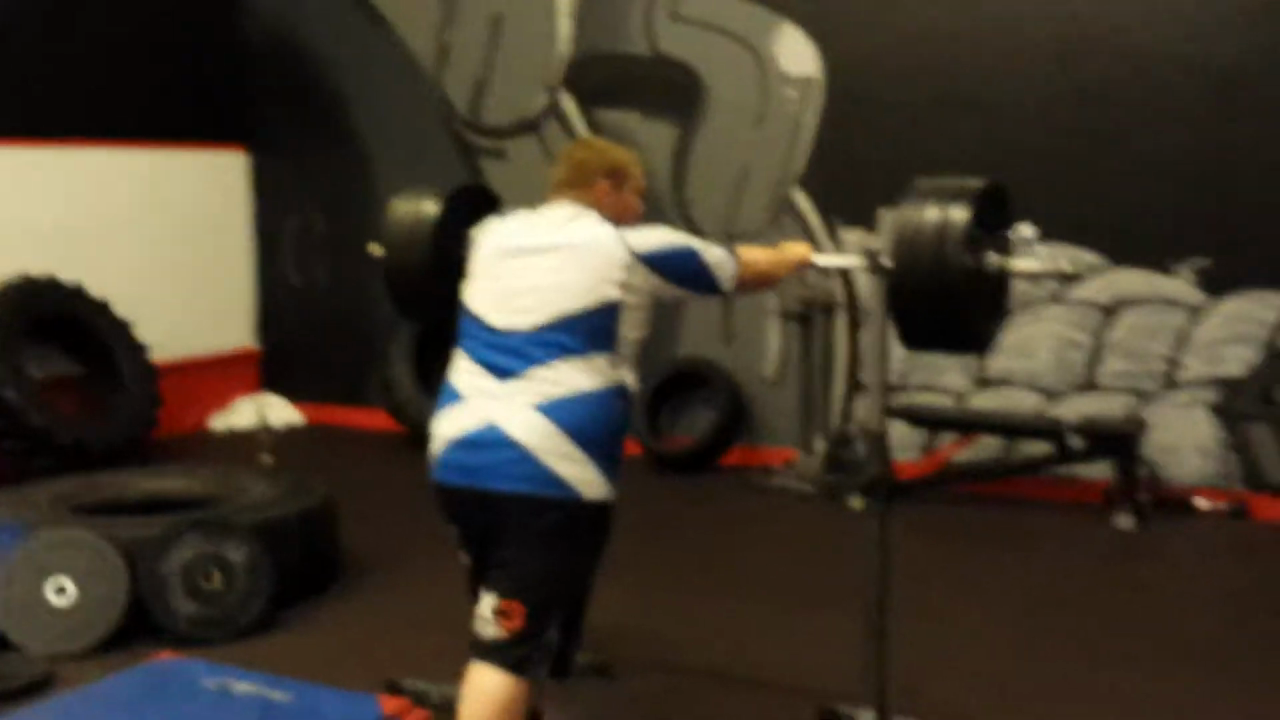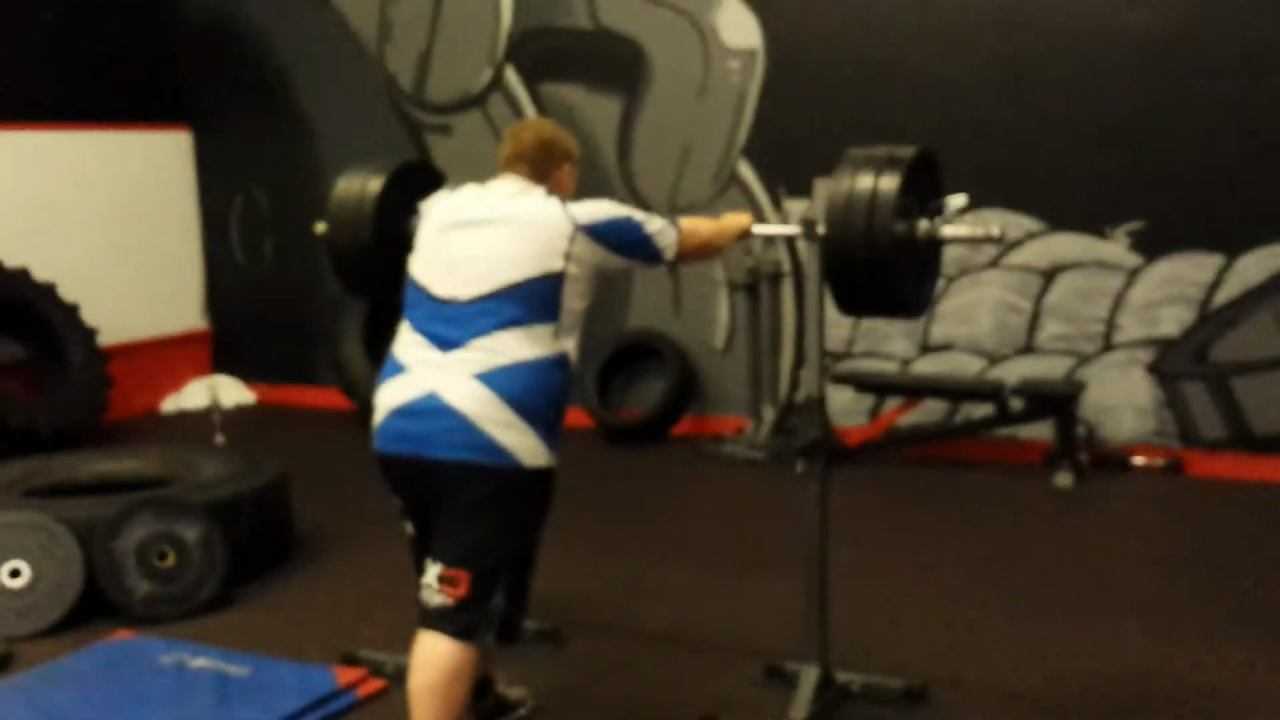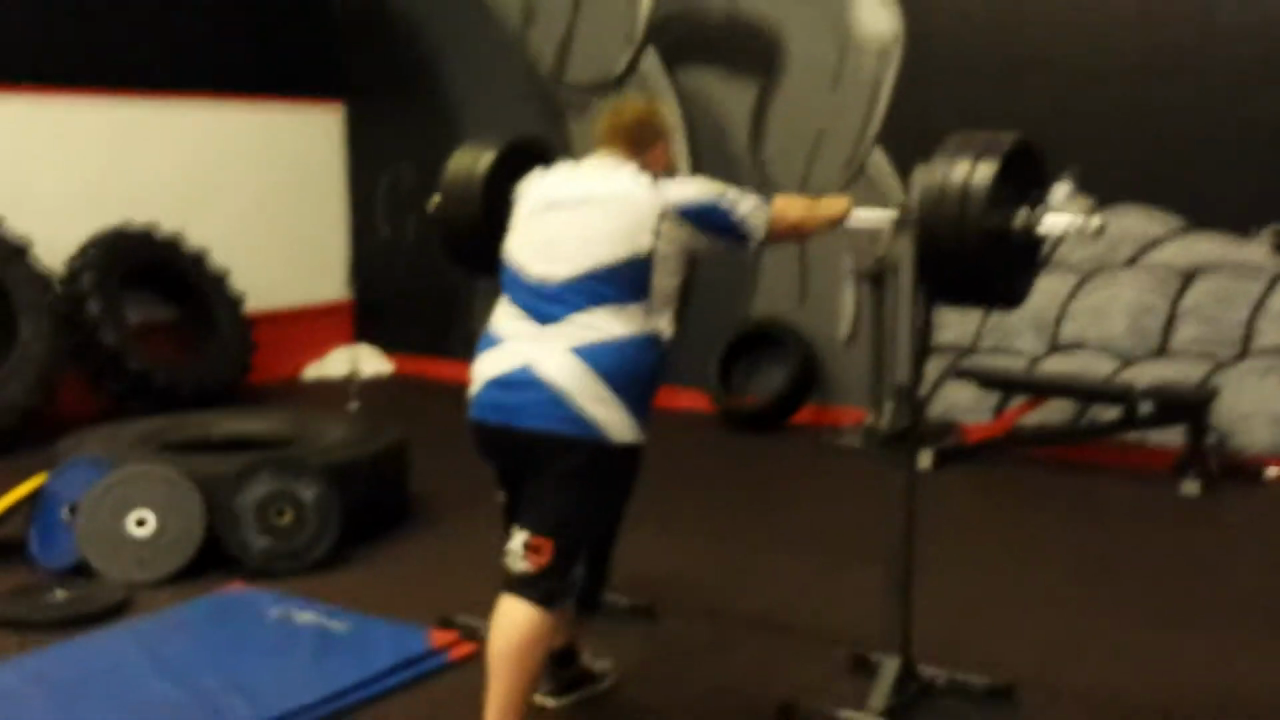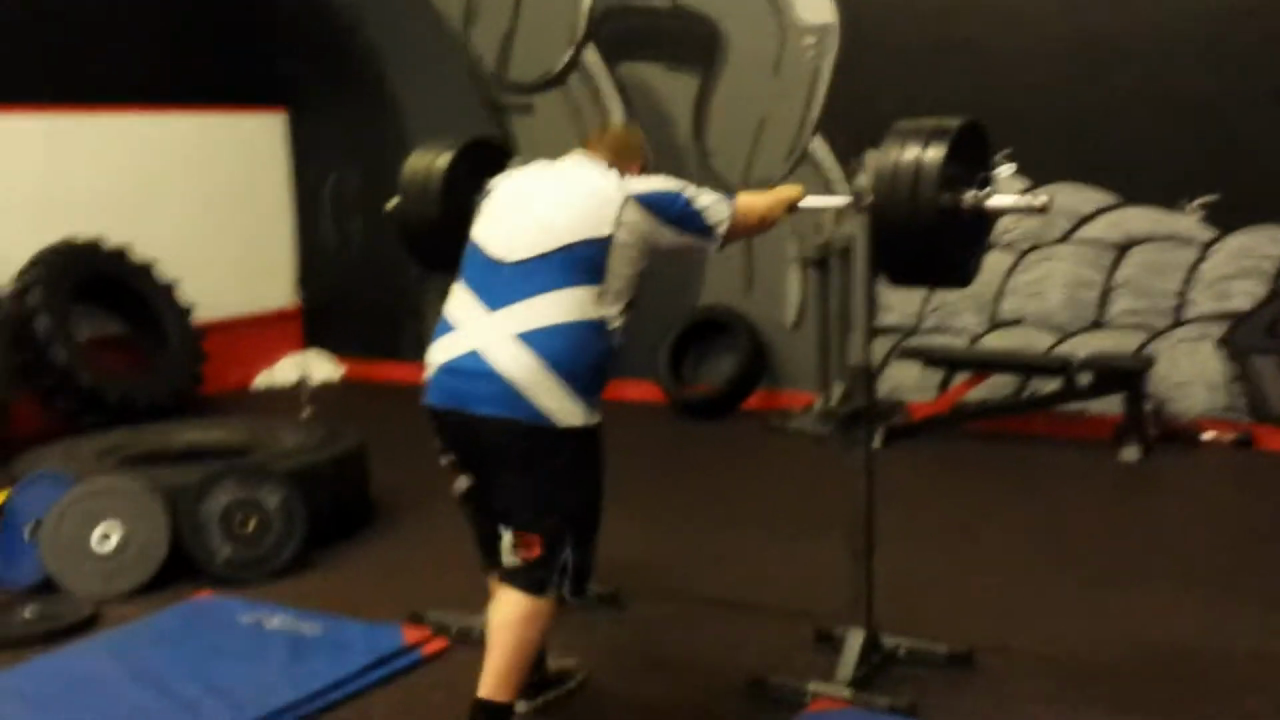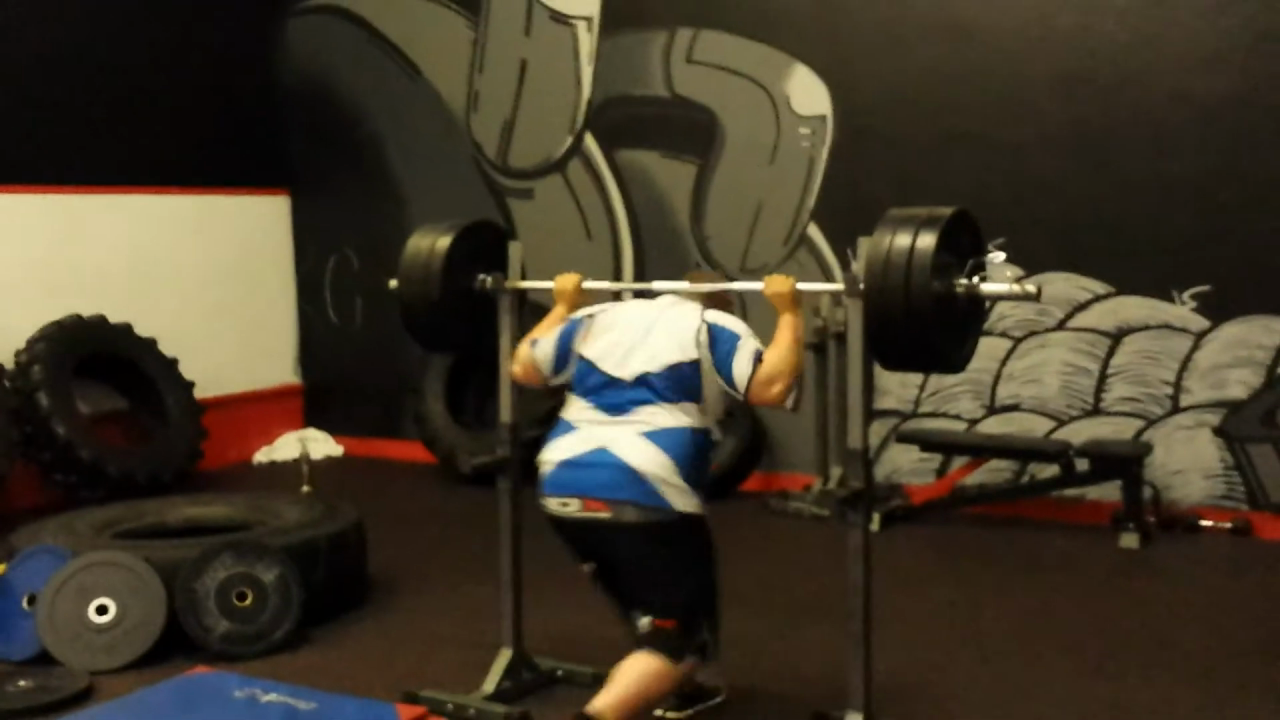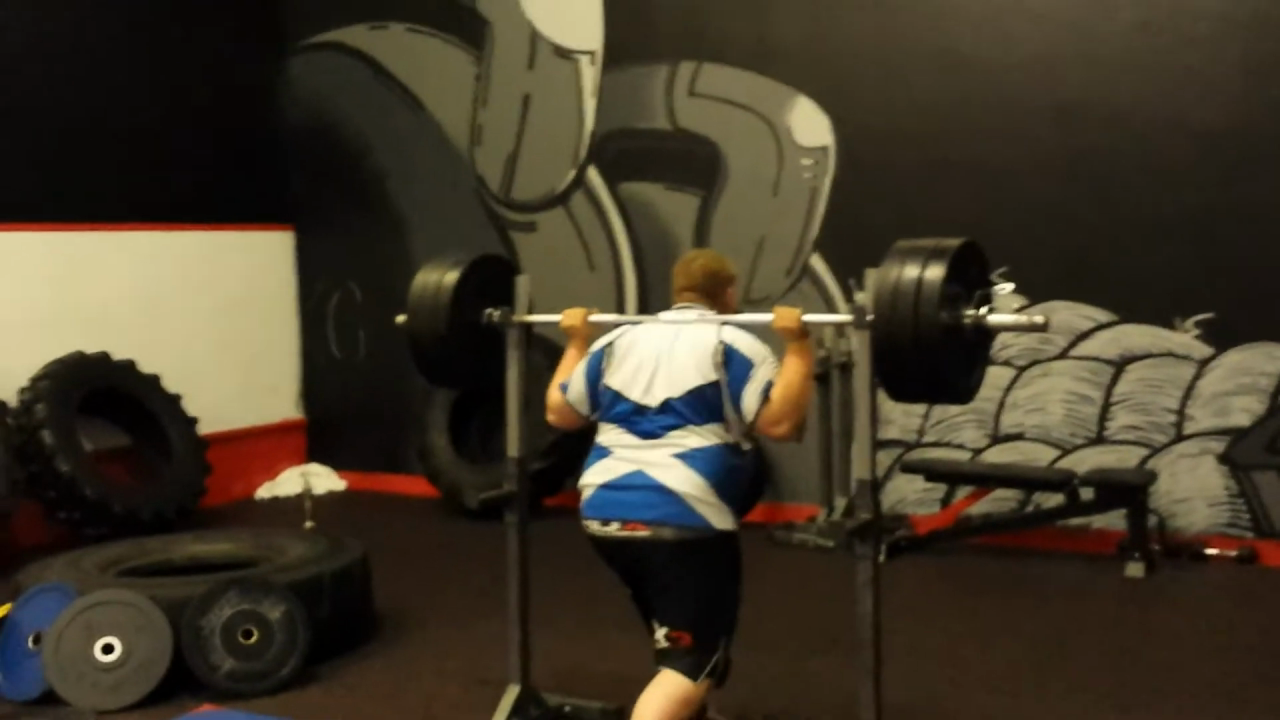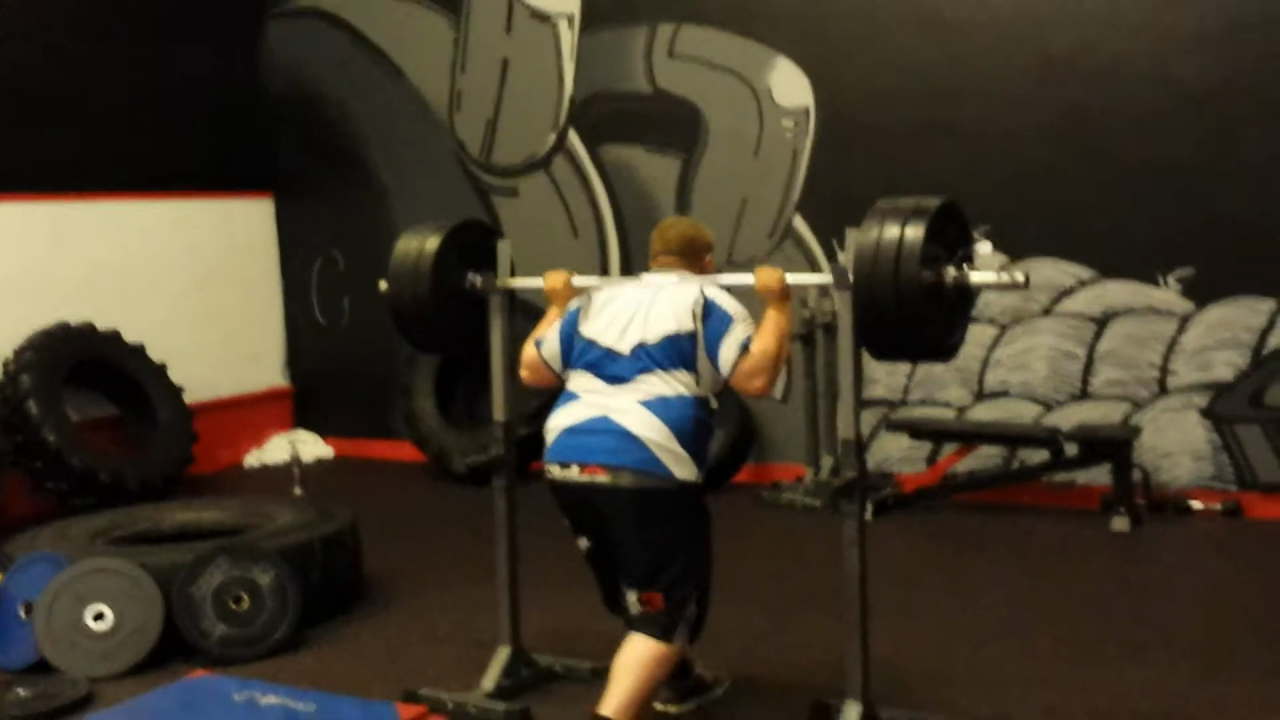
dt=0.7s
person 1, frame 1
left shoulder: (495, 233)
right shoulder: (634, 250)
right elbow: (748, 271)
right wrist: (793, 256)
left hip: (457, 458)
right hip: (545, 472)
left knee: (511, 615)
right knee: (507, 644)
person 1, frame 2
left shoulder: (441, 208)
right shoulder: (575, 224)
right elbow: (688, 239)
right wrist: (733, 226)
left hip: (399, 426)
right hip: (486, 440)
left knee: (459, 580)
right knee: (452, 607)
person 1, frame 3
left shoulder: (537, 187)
right shoulder: (665, 203)
right elbow: (778, 219)
right wrist: (829, 210)
left hip: (494, 398)
right hip: (578, 414)
left knee: (551, 545)
right knee: (535, 574)
left ankle: (561, 665)
person 1, frame 4
left shoulder: (510, 182)
right shoulder: (631, 198)
right elbow: (744, 215)
right wrist: (782, 197)
left hip: (449, 387)
right hip: (535, 398)
left knee: (510, 546)
right knee: (540, 565)
person 1, frame 5
left shoulder: (597, 317)
right shoulder: (715, 327)
left elbow: (524, 368)
right elbow: (770, 387)
left wrist: (563, 306)
right wrist: (788, 310)
left hip: (563, 489)
right hip: (644, 498)
left knee: (647, 603)
right knee: (680, 638)
person 1, frame 6
left shoulder: (618, 341)
right shoulder: (731, 344)
left elbow: (558, 413)
right elbow: (780, 421)
left wrist: (576, 343)
right wrist: (796, 344)
left hip: (603, 513)
right hip: (684, 520)
left knee: (678, 631)
right knee: (692, 659)
person 1, frame 7
left shoulder: (595, 301)
right shoulder: (708, 302)
left elbow: (532, 370)
right elbow: (755, 377)
left wrist: (557, 305)
right wrist: (777, 304)
left hip: (567, 463)
right hip: (646, 470)
left knee: (644, 589)
right knee: (663, 613)
left ankle: (675, 677)
